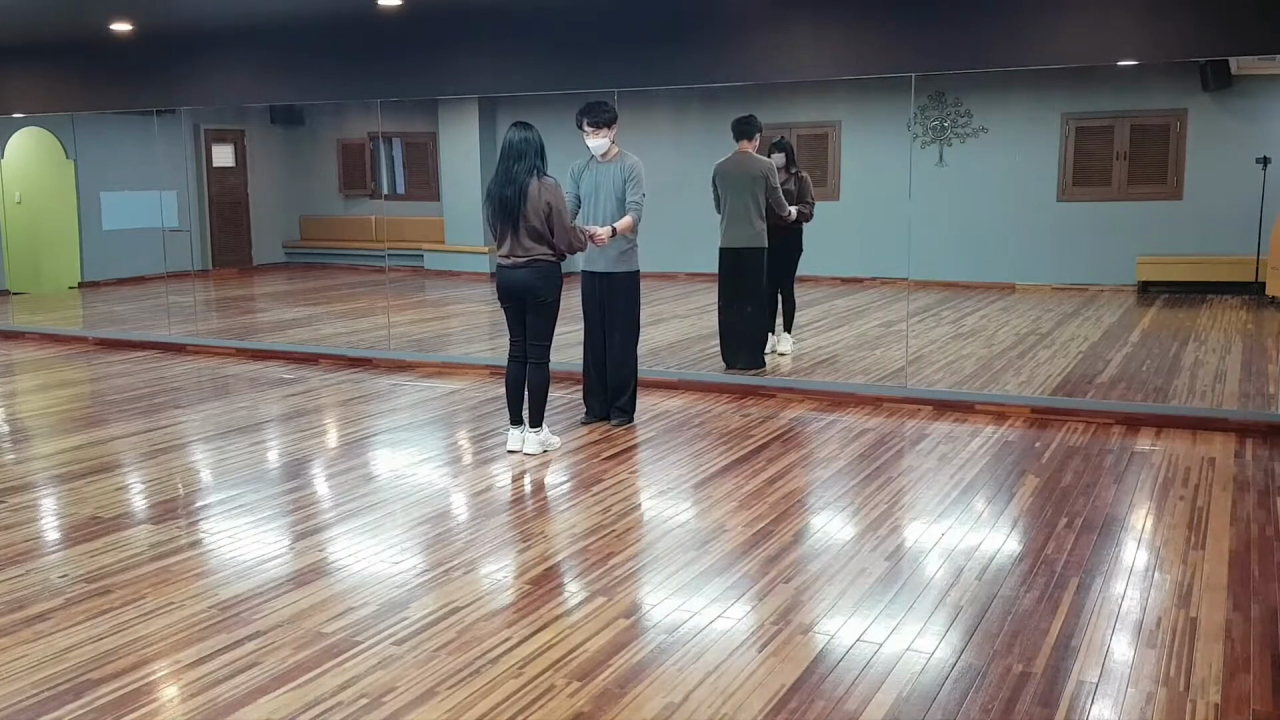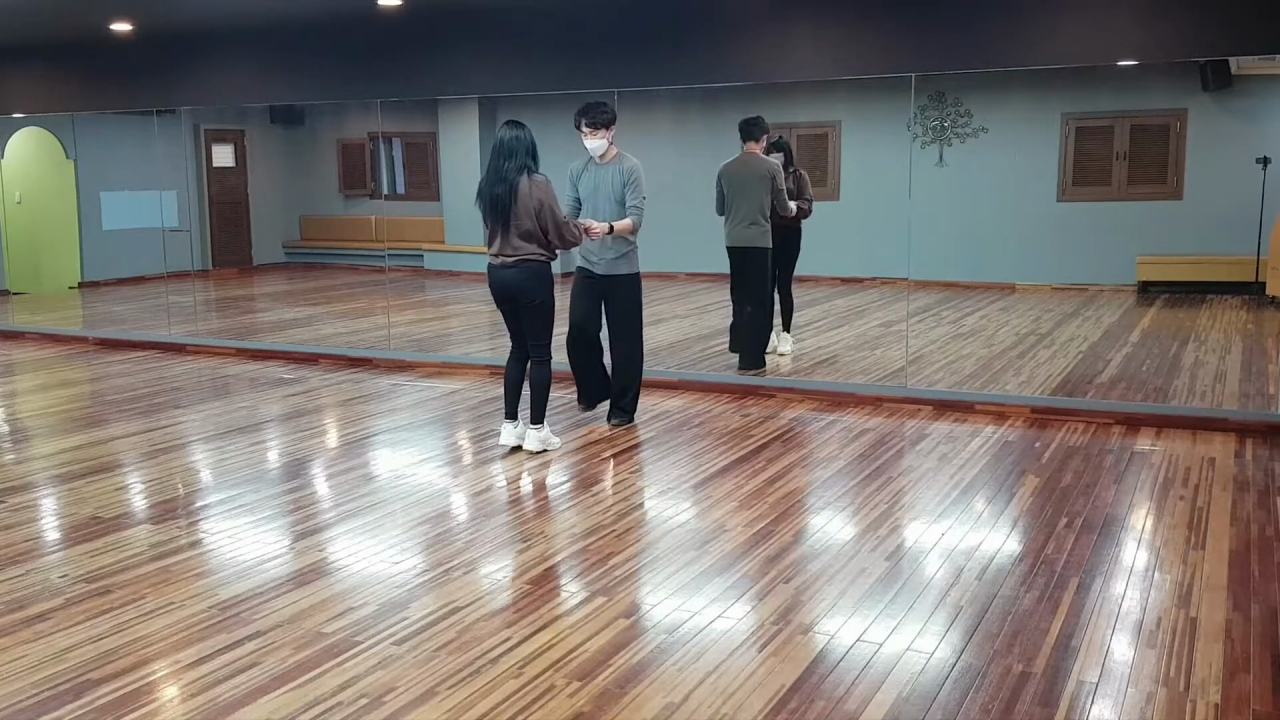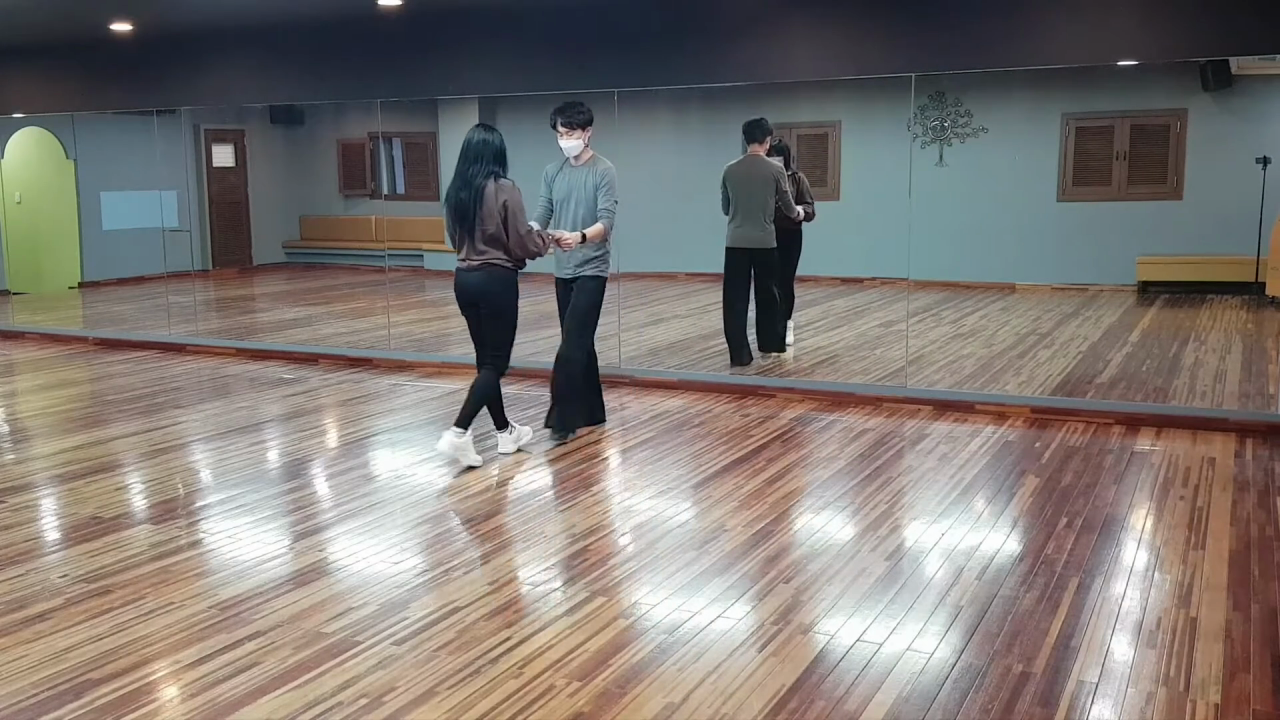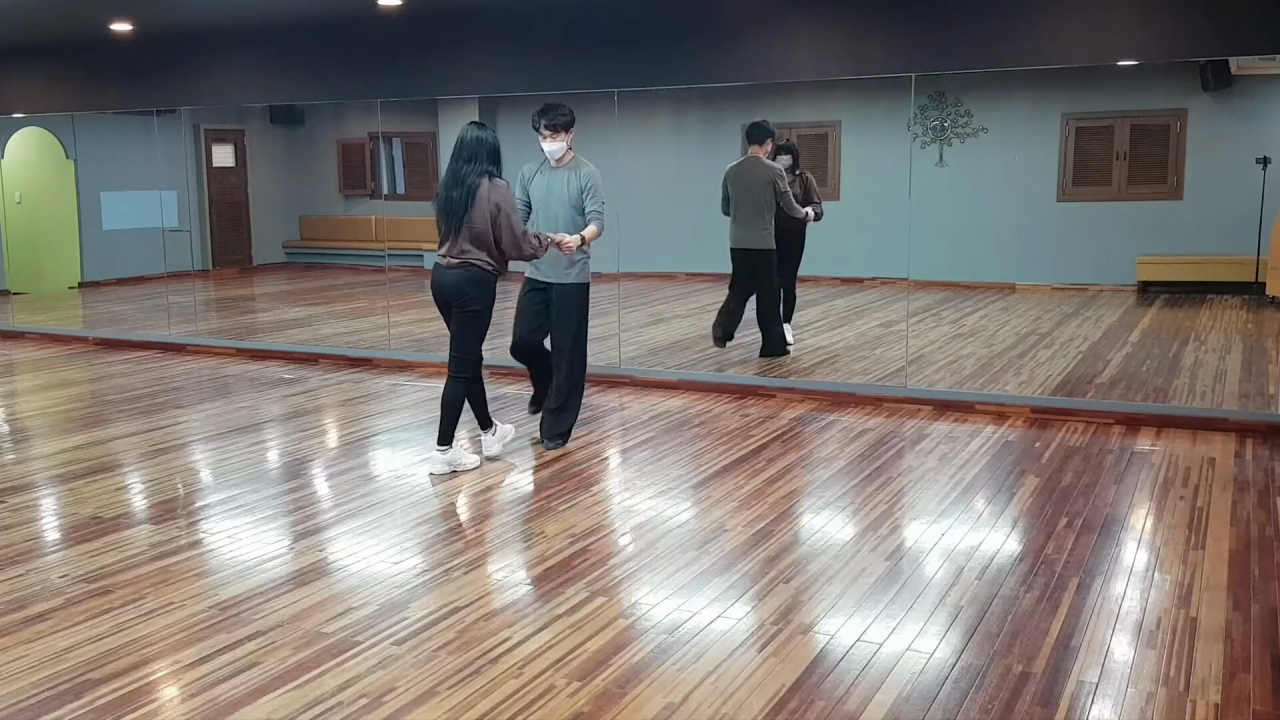
dt=0.5s
person 1, frame 1
left shoulder: (496, 188)
right shoulder: (546, 187)
right elbow: (566, 240)
right wrist: (585, 235)
left hip: (506, 274)
right hip: (540, 275)
left knee: (517, 351)
right knee: (538, 355)
left ankle: (515, 430)
right ankle: (535, 433)
person 1, frame 2
left shoulder: (488, 186)
right shoulder: (536, 184)
right elbow: (561, 233)
right wrist: (580, 229)
left hip: (498, 273)
right hip: (531, 274)
left knee: (518, 347)
right knee: (540, 353)
left ankle: (510, 425)
right ankle: (536, 431)
person 1, frame 3
left shoulder: (456, 191)
right shoulder: (504, 190)
right elbow: (523, 243)
right wrist: (546, 239)
left hip: (465, 279)
right hip: (496, 280)
left knee: (488, 358)
right knee: (495, 362)
left ankle: (505, 431)
right ankle: (456, 435)
person 1, frame 4
left shoulder: (449, 188)
right shoulder: (495, 189)
right elbow: (517, 244)
right wrist: (547, 241)
left hip: (443, 276)
right hip: (473, 281)
left knee: (469, 357)
right knee: (461, 365)
left ankle: (489, 431)
right ankle: (443, 451)
person 2, frame 1
left shoulder: (630, 166)
right shoulder: (578, 169)
left elbow: (634, 213)
right elbow: (568, 210)
left wrist: (610, 231)
left hip: (622, 267)
right hip: (590, 266)
left knee: (621, 338)
right knee: (594, 338)
left ankle: (621, 407)
right ankle: (596, 405)
person 2, frame 2
left shoulder: (629, 168)
right shoulder: (577, 170)
left elbow: (635, 219)
right elbow: (569, 213)
left wrist: (607, 228)
left hip: (622, 268)
right hip: (587, 265)
left knee: (624, 340)
right knee: (579, 329)
left ankle: (623, 407)
right ankle: (594, 389)
person 2, frame 3
left shoulder: (603, 171)
right shoulder: (552, 172)
left elbow: (606, 221)
right elbow: (543, 215)
left wrist: (579, 236)
left hip: (591, 269)
right hip: (563, 270)
left knee: (574, 341)
right knee: (577, 342)
left ankle: (563, 417)
right ankle: (588, 411)
person 2, frame 4
left shoulder: (586, 174)
right shoulder: (528, 173)
left elbow: (597, 221)
right elbow: (518, 217)
left wrist: (579, 239)
left hip: (571, 277)
right hip: (536, 274)
left knee: (568, 352)
right knee: (522, 341)
left ankle: (557, 425)
right ankle: (547, 386)
person 3, frame 1
left shoulder: (719, 168)
right shoulder: (764, 166)
right elbow: (778, 204)
right wrist: (790, 213)
left hip: (727, 243)
right hip: (753, 242)
left knee: (728, 301)
right knee: (753, 301)
left ankle: (731, 358)
right ankle: (750, 359)
person 3, frame 2
left shoulder: (726, 169)
right shoulder: (771, 167)
left elbow: (719, 209)
right elbow: (783, 207)
right wrist: (792, 208)
left hip: (733, 241)
right hip: (758, 241)
left knee: (739, 293)
right knee: (756, 300)
left ankle: (738, 341)
right ankle: (751, 359)
person 3, frame 3
left shoulder: (730, 170)
right shoulder: (775, 170)
right elbow: (787, 207)
right wrist: (799, 214)
left hip: (735, 243)
right hip: (764, 242)
left knee: (735, 300)
right knee: (767, 295)
left ankle: (739, 354)
right ankle: (771, 342)
person 3, frame 4
left shoulder: (731, 171)
right shoulder: (773, 171)
left elbow: (725, 209)
right elbow: (789, 207)
right wrist: (806, 213)
left hip: (737, 243)
right hip: (762, 243)
left knee: (739, 288)
right knee: (767, 295)
left ankle: (721, 329)
right ankle: (773, 345)
person 4, frame 1
left shoulder: (801, 178)
left elbow: (808, 208)
left wrist: (795, 211)
left hip: (790, 237)
right hip: (767, 236)
left knee: (786, 287)
right knee: (769, 288)
left ankle: (786, 336)
right ankle: (769, 335)
person 4, frame 2
left shoulder: (798, 176)
left elbow: (807, 205)
left wrist: (793, 207)
left hip: (789, 235)
left knee: (784, 286)
left ankle: (786, 335)
right ankle: (769, 334)
person 4, frame 3
left shoulder: (798, 179)
left elbow: (809, 207)
left wrist: (800, 211)
left hip: (791, 236)
left knee: (786, 283)
left ankle: (787, 324)
person 4, frame 4
left shoulder: (805, 179)
left elbow: (816, 205)
left wrist: (810, 211)
left hip: (794, 236)
right hip: (771, 235)
left knee: (789, 282)
left ankle: (786, 326)
